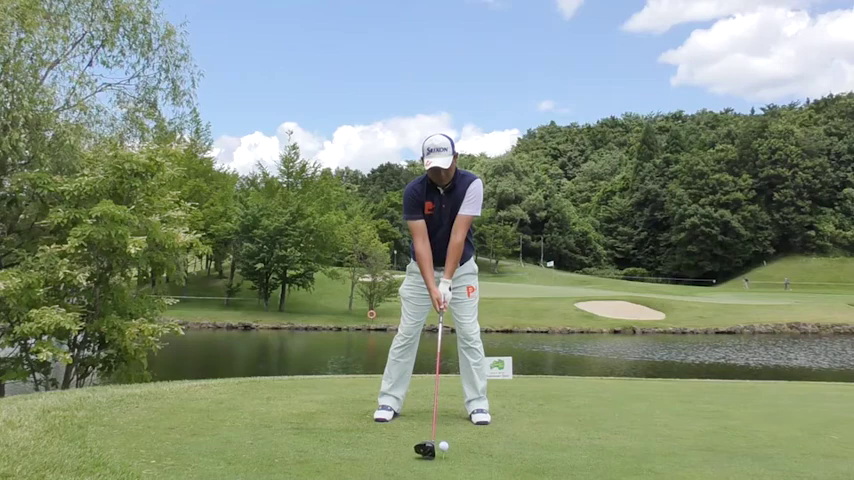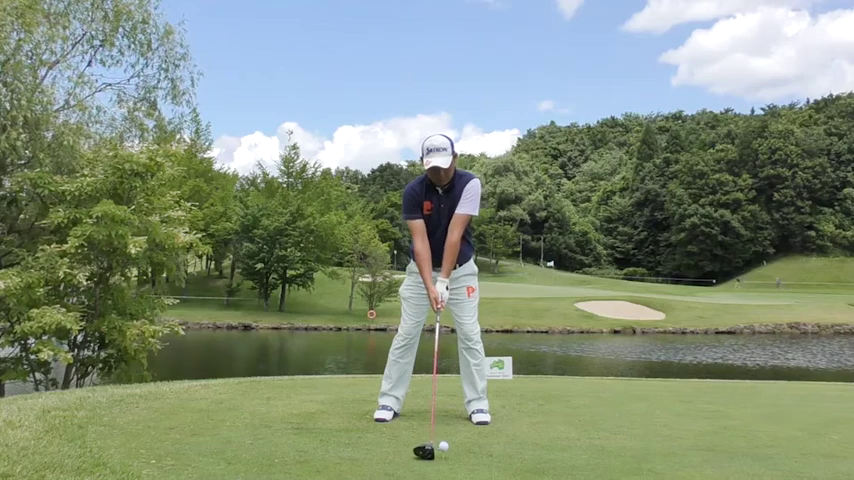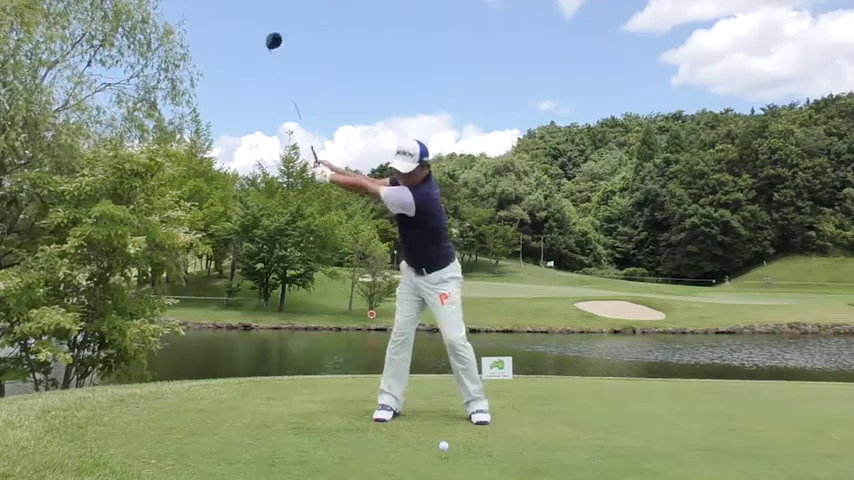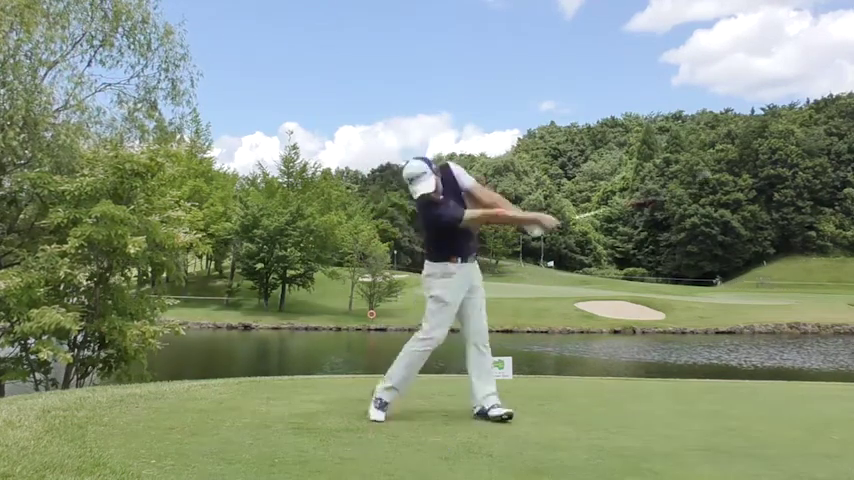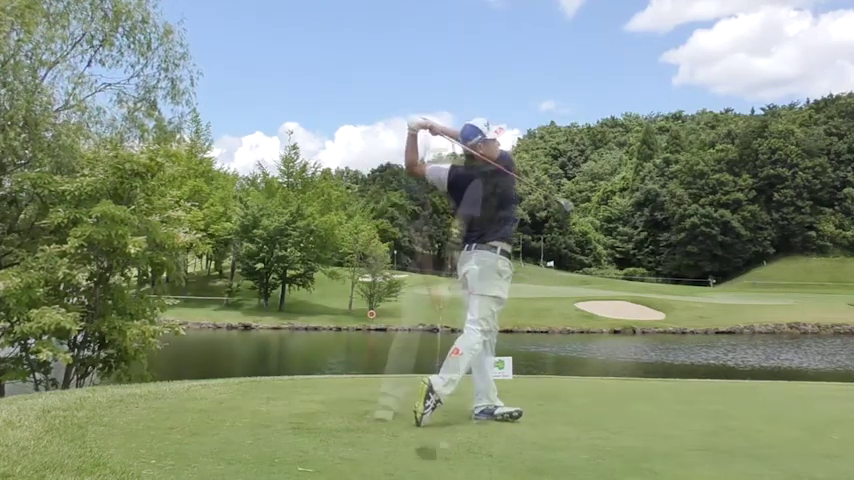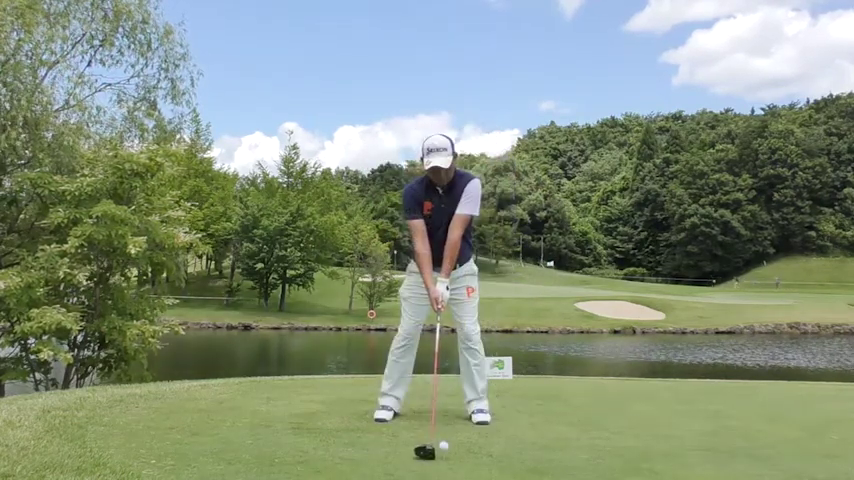
dt=0.7s
person 1, frame 1
left shoulder: (472, 184)
right shoulder: (414, 191)
left elbow: (458, 234)
right elbow: (420, 241)
left wrist: (447, 280)
right wrist: (431, 286)
left hip: (461, 270)
right hip: (421, 270)
left knee: (469, 334)
right knee: (407, 333)
left ankle: (477, 403)
right ankle: (389, 401)
person 1, frame 2
left shoulder: (470, 184)
right shoulder: (413, 192)
left elbow: (455, 234)
right elbow: (420, 241)
left wrist: (444, 280)
right wrist: (429, 285)
left hip: (461, 271)
right hip: (422, 270)
left knee: (469, 334)
right knee: (406, 334)
left ankle: (477, 403)
right ankle: (389, 401)
person 1, frame 3
left shoulder: (413, 196)
right shoulder: (407, 181)
left elbow: (369, 189)
right elbow: (374, 183)
left wrist: (330, 176)
right wrist: (335, 170)
left hip: (440, 276)
right hip: (412, 272)
left knee: (454, 338)
right knee: (401, 335)
left ankle: (477, 403)
right ankle: (389, 401)
person 1, frame 4
left shoulder: (449, 171)
right shoulder: (429, 208)
left elbow: (489, 198)
right elbow: (481, 217)
left wrist: (525, 217)
right wrist: (531, 218)
left hip: (468, 266)
right hip: (444, 272)
left knee: (478, 336)
right knee: (431, 335)
left ankle: (486, 401)
right ankle: (385, 393)
person 1, frame 5
left shoulder: (457, 176)
right shoulder: (504, 166)
left elbow: (412, 167)
left wrist: (413, 132)
right wrist: (440, 129)
left hip: (472, 256)
right hip: (491, 258)
left knee: (483, 332)
right knee: (477, 330)
left ankle: (486, 402)
right ankle: (439, 387)
person 1, frame 6
left shoulder: (470, 184)
right shoulder: (413, 192)
left elbow: (455, 234)
right elbow: (420, 241)
left wrist: (444, 280)
right wrist: (430, 285)
left hip: (460, 270)
right hip: (421, 270)
left knee: (469, 333)
right knee: (406, 333)
left ankle: (477, 403)
right ankle: (389, 401)
